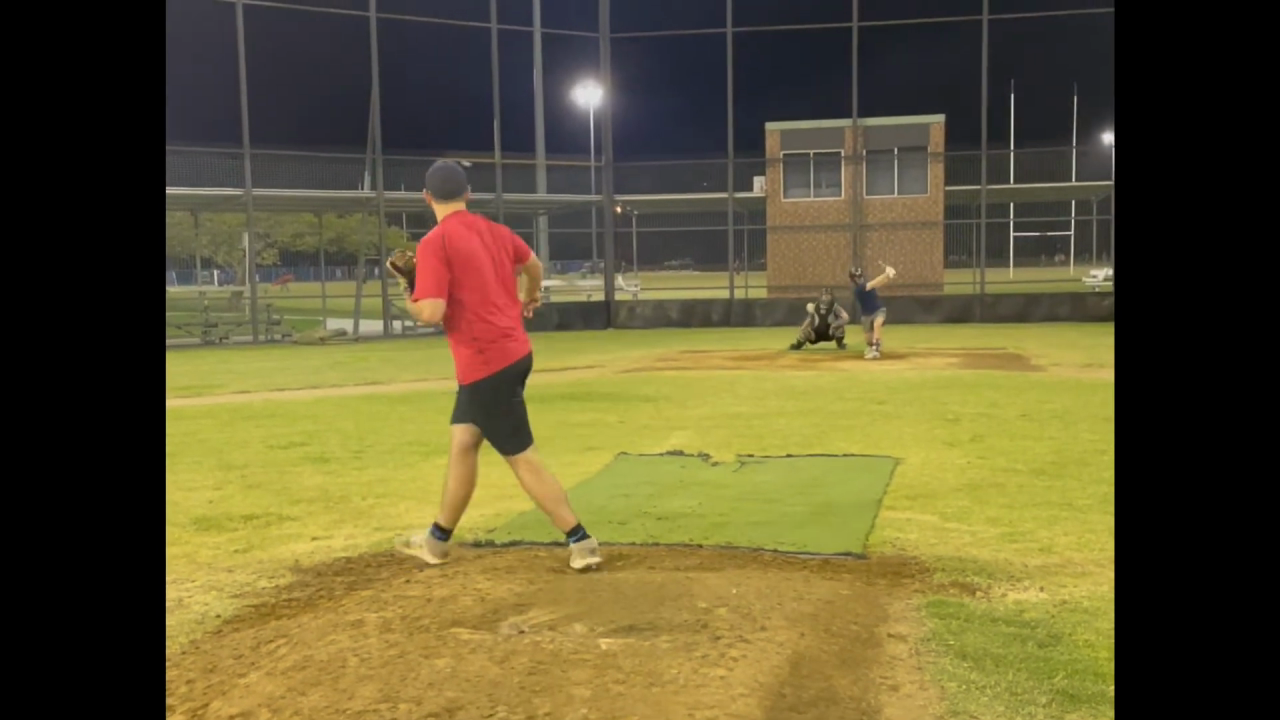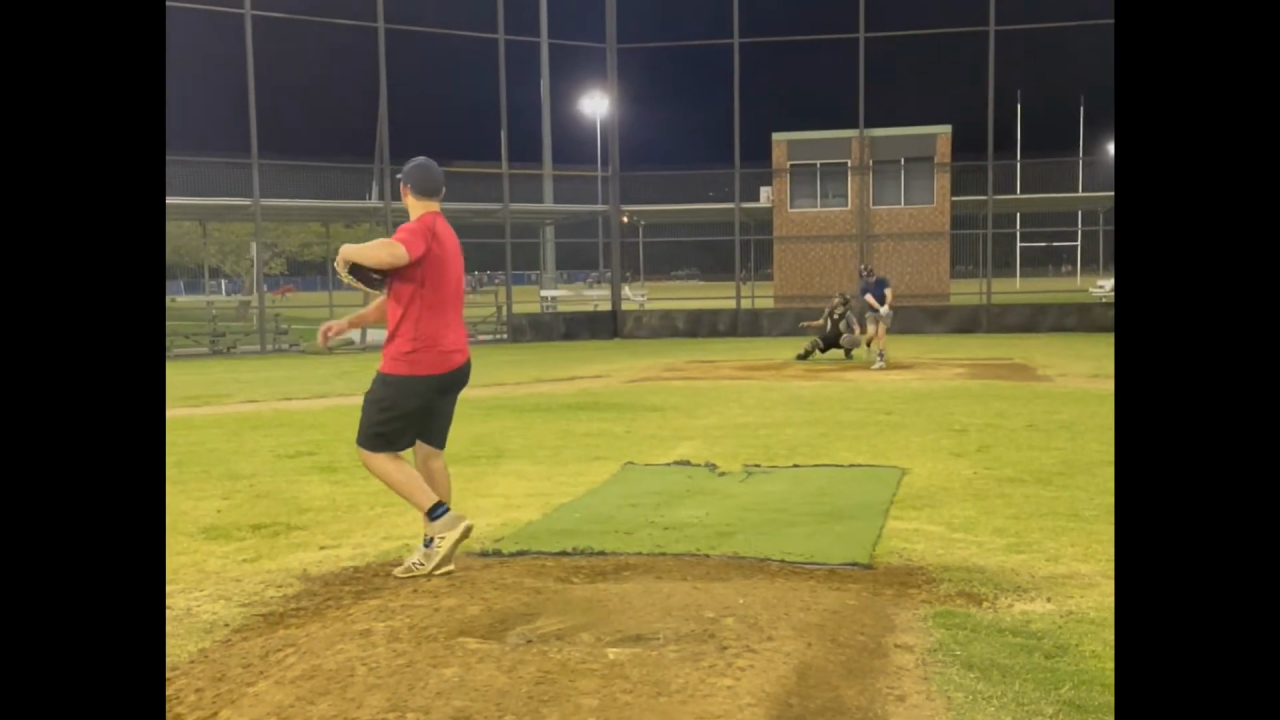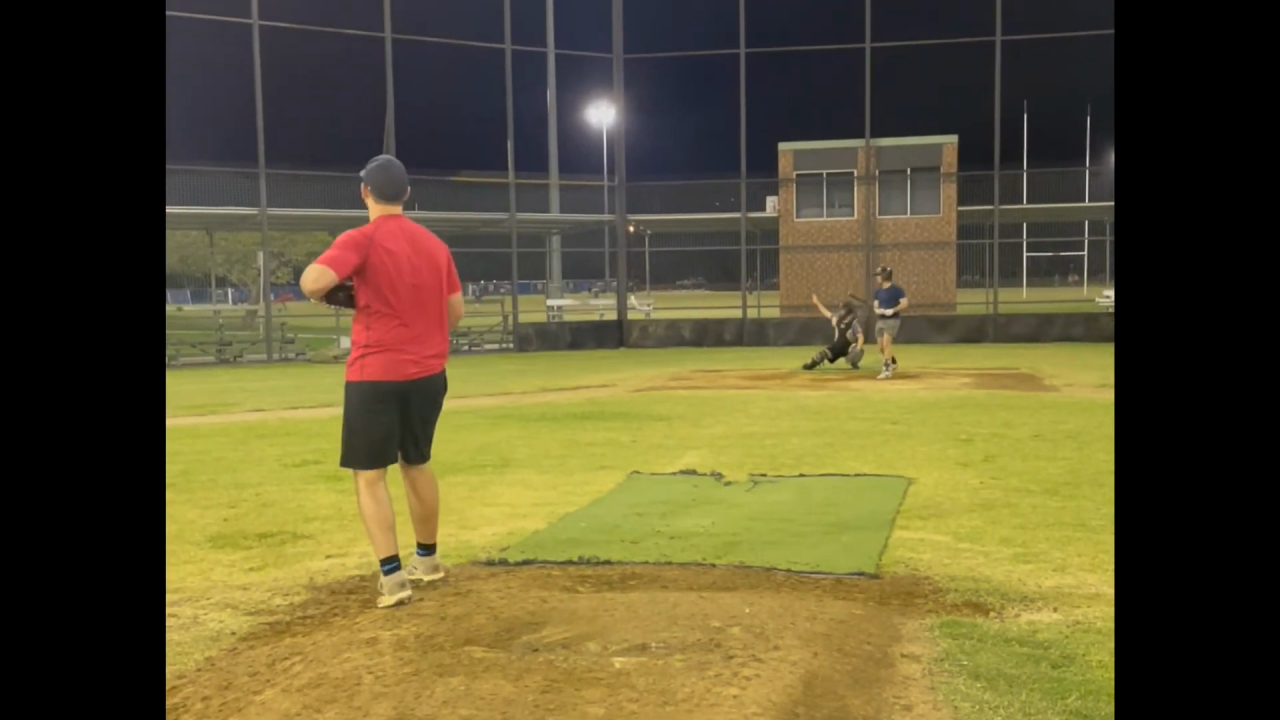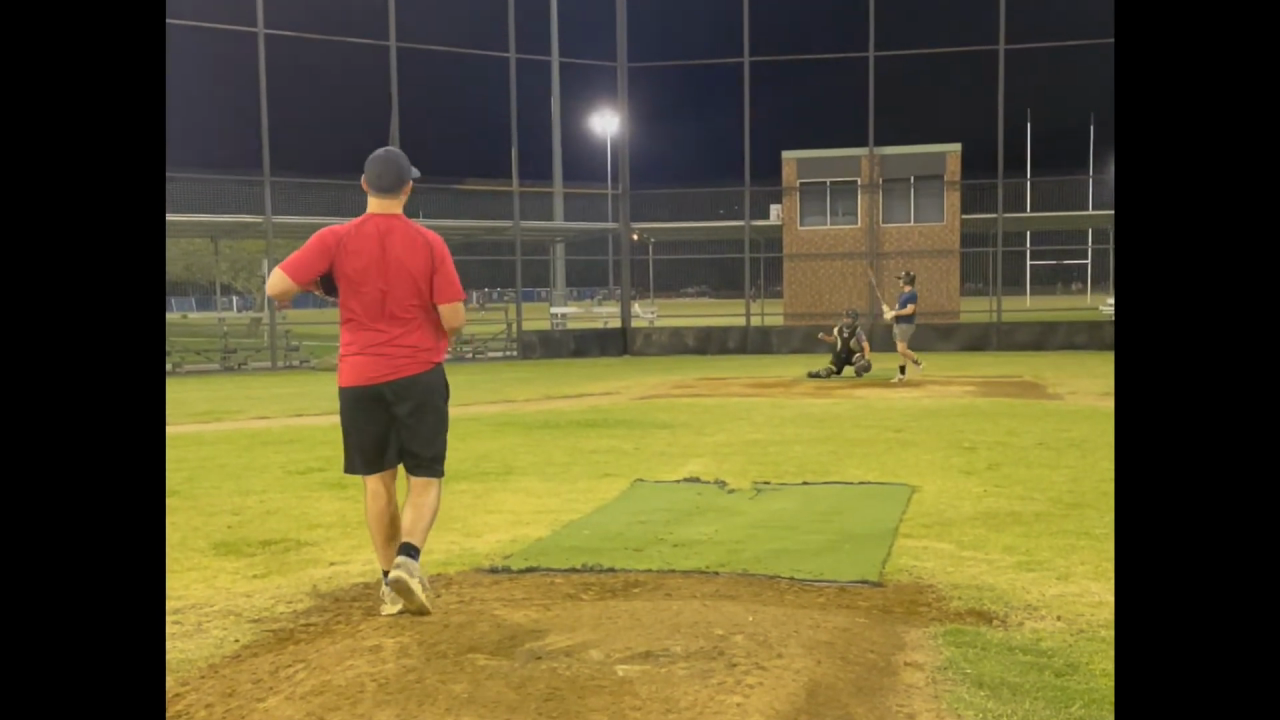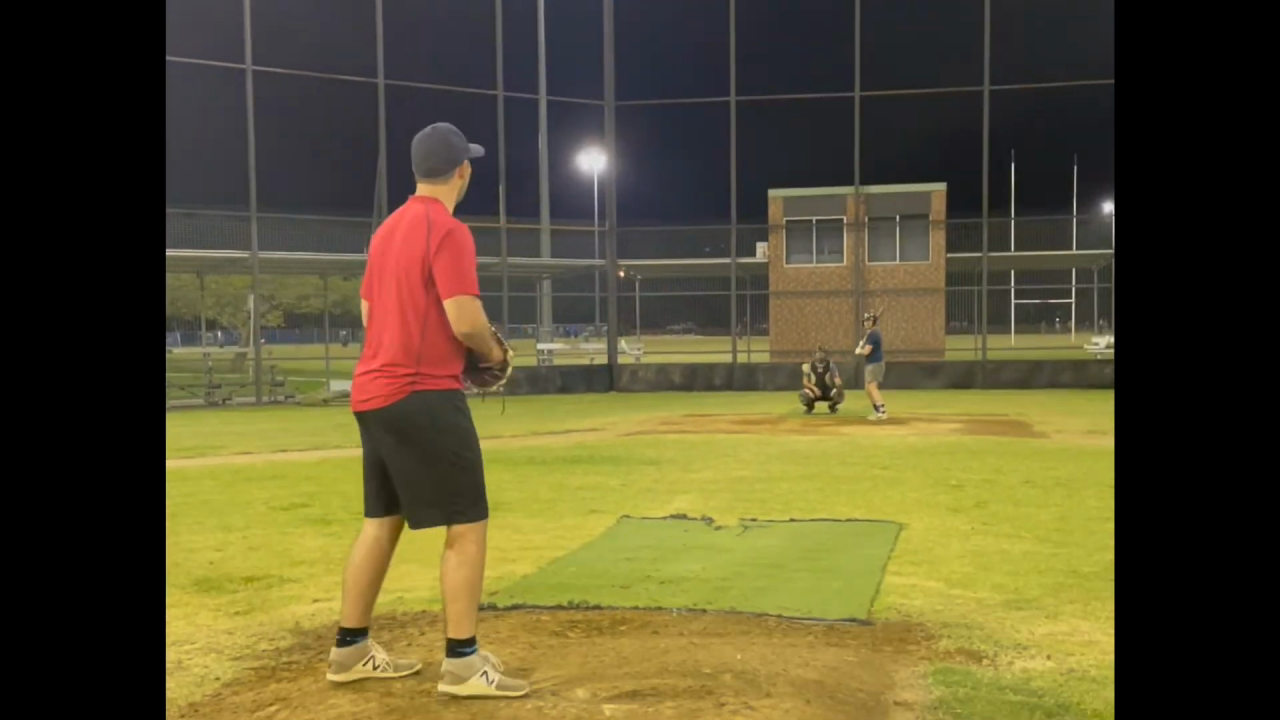
dt=0.5s
person 1, frame 1
left shoulder: (434, 243)
right shoulder: (494, 230)
left elbow: (431, 313)
right elbow: (533, 265)
left wrist: (410, 303)
right wrist: (531, 294)
left hip: (486, 365)
right hip: (513, 352)
left knee: (520, 457)
right knee: (462, 441)
left ankle: (583, 543)
right ankle: (438, 540)
person 1, frame 2
left shoulder: (419, 230)
right shoulder: (445, 235)
left elbow: (390, 255)
left wrist: (348, 251)
right wrist: (347, 323)
left hip: (414, 365)
right hip: (452, 362)
left knee: (374, 450)
right knee: (429, 452)
left ankle: (444, 518)
right ankle: (438, 551)
person 1, frame 3
left shoulder: (359, 239)
right shoulder: (435, 245)
left elbow: (313, 283)
right elbow: (457, 310)
left wrist: (326, 287)
left hip: (373, 374)
right hip: (428, 372)
left knee: (370, 475)
right knee: (418, 465)
left ankle: (392, 577)
right ankle: (427, 558)
person 1, frame 4
left shoulder: (336, 239)
right shoulder: (429, 243)
left elbow: (276, 288)
right elbow: (454, 319)
left wrist: (321, 282)
right wrist: (440, 335)
left hip: (361, 377)
right hip: (419, 375)
left knee: (378, 478)
right knee: (425, 475)
left ankle: (391, 585)
right ankle: (408, 558)
person 1, frame 5
left shoulder: (388, 229)
right shoulder: (449, 230)
right elbow: (464, 321)
right wrist: (491, 350)
left hip: (377, 391)
right hip: (423, 393)
left knee: (382, 520)
right knee: (466, 522)
left ankle: (350, 648)
right ankle: (463, 660)
